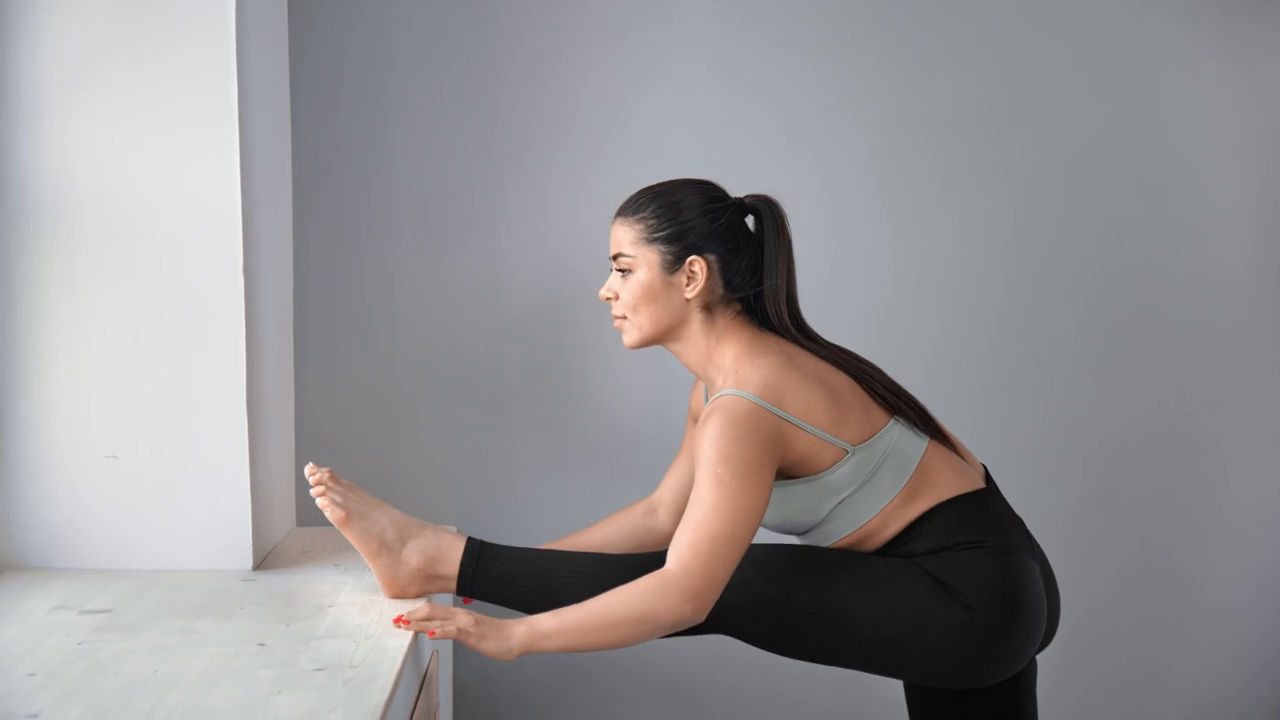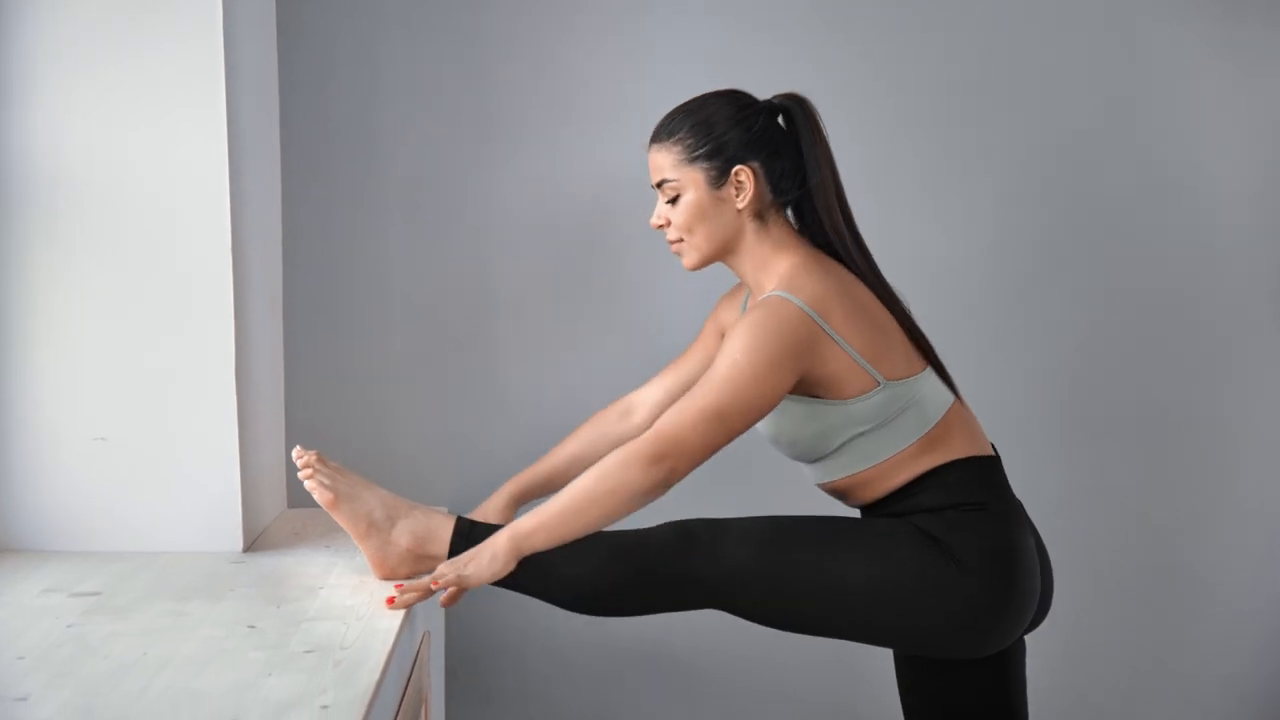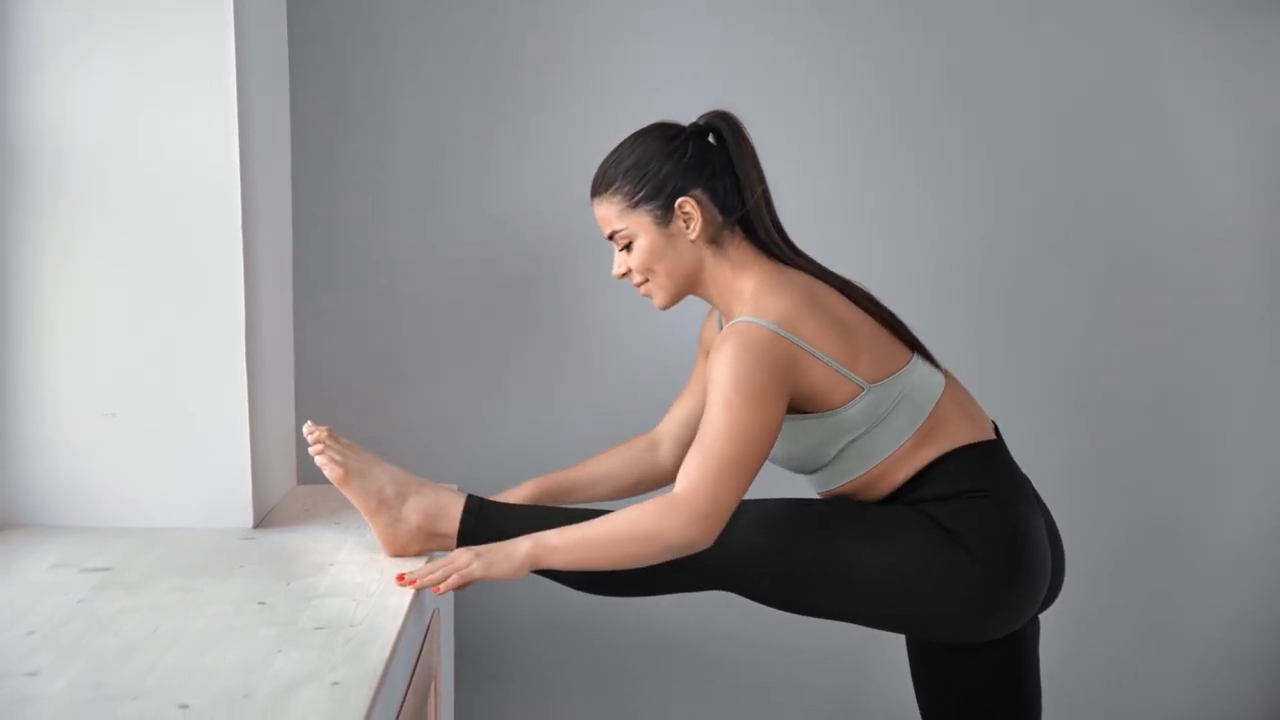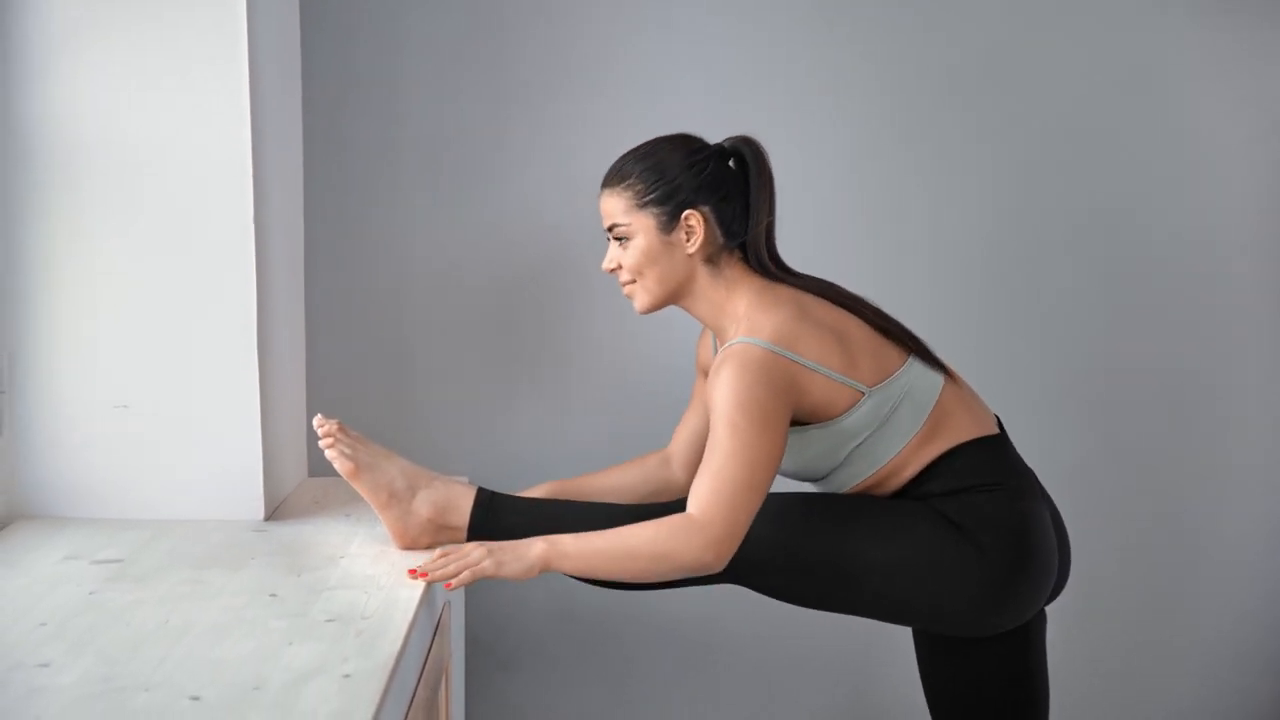
dt=0.7s
person 1, frame 1
left shoulder: (745, 403)
right shoulder: (731, 372)
left elbow: (684, 599)
right elbow: (662, 517)
left wrist: (516, 634)
right wrist: (518, 569)
left hip: (967, 597)
right hip: (982, 590)
person 1, frame 2
left shoulder: (786, 313)
right shoulder: (759, 297)
left elbow: (655, 461)
right elbow: (638, 413)
left wrist: (504, 549)
right wrist: (509, 496)
left hip: (961, 560)
right hip: (964, 561)
left knee: (701, 561)
left ankle: (426, 540)
person 1, frame 3
left shoulder: (759, 335)
right shoulder: (743, 310)
left elbow: (692, 520)
right elbow: (663, 452)
left wrist: (522, 550)
right wrist: (526, 497)
left hip: (971, 546)
right hip: (985, 546)
left knee: (722, 547)
person 1, frame 4
left shoulder: (755, 351)
right shoulder: (732, 326)
left elbow: (704, 540)
right elbow: (677, 469)
left wrist: (535, 549)
right wrist: (540, 499)
left hip: (979, 542)
right hip: (993, 541)
left knee: (728, 530)
